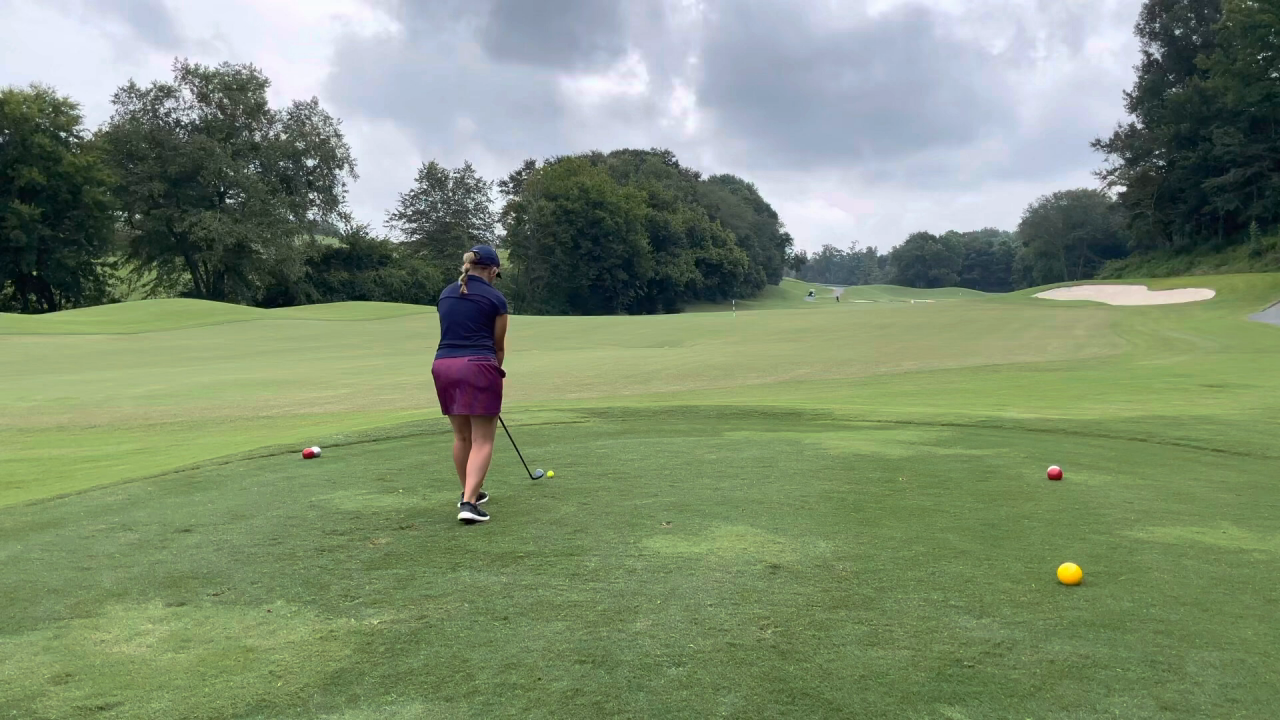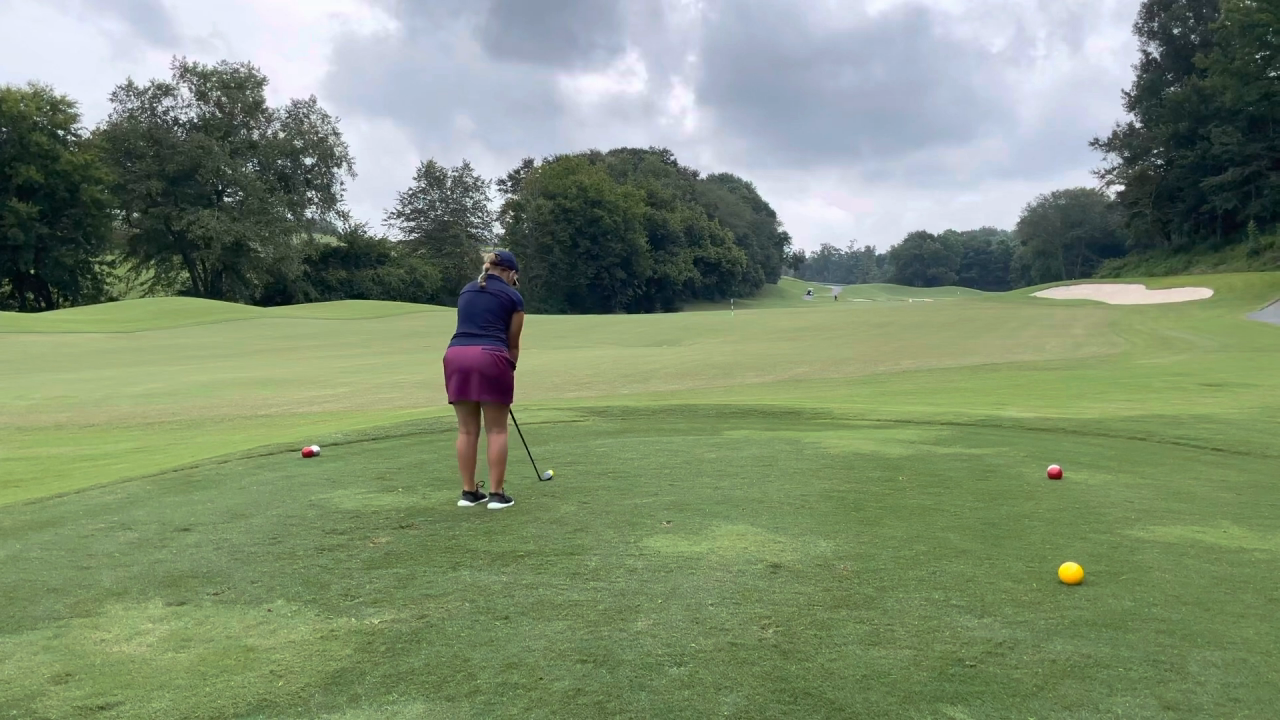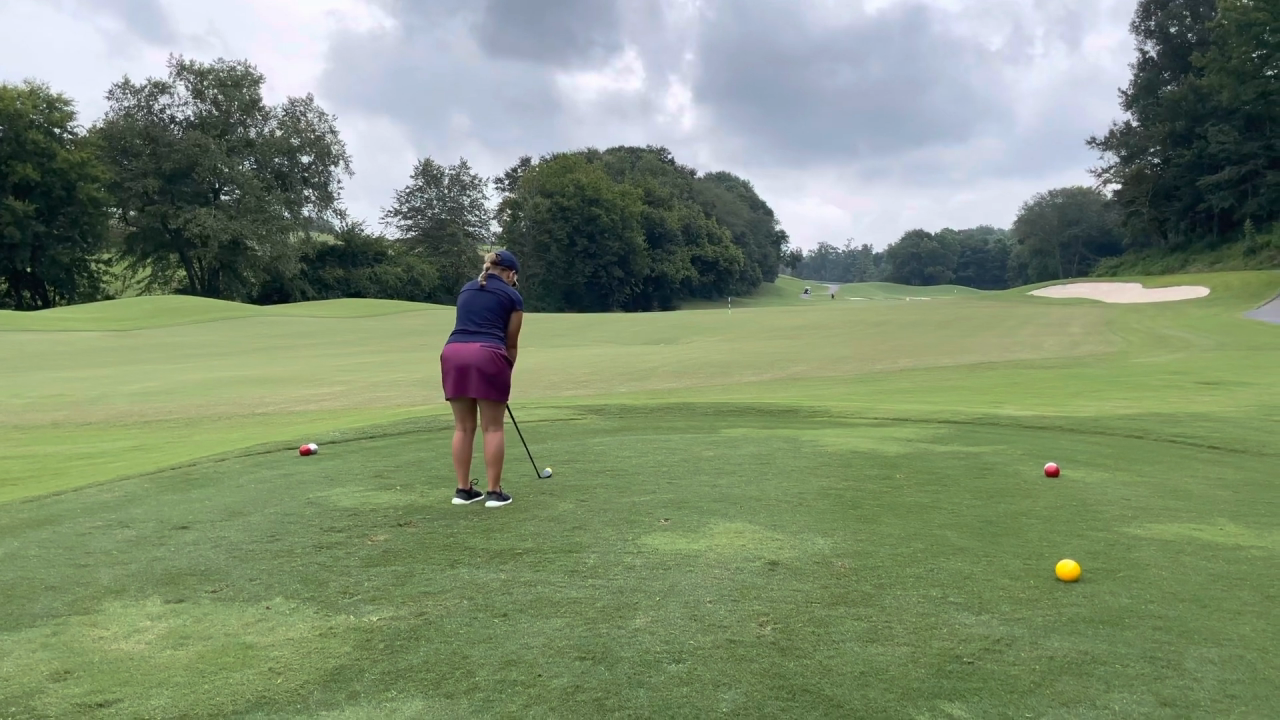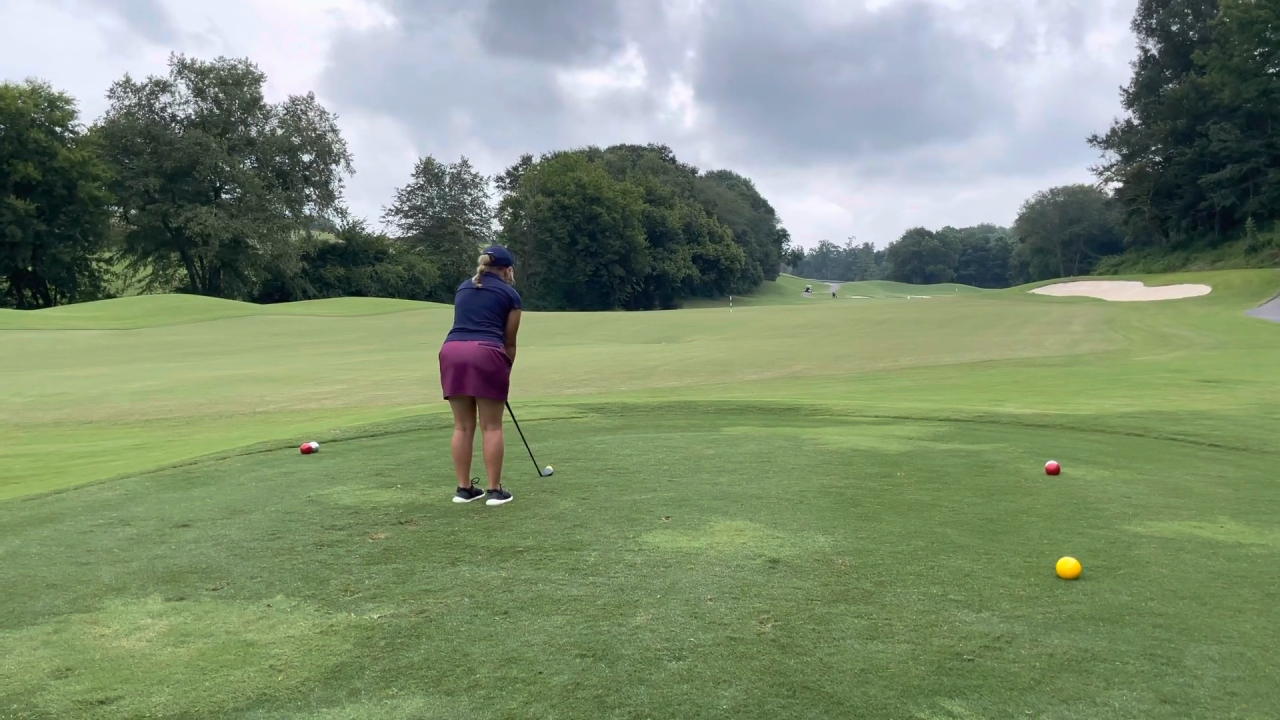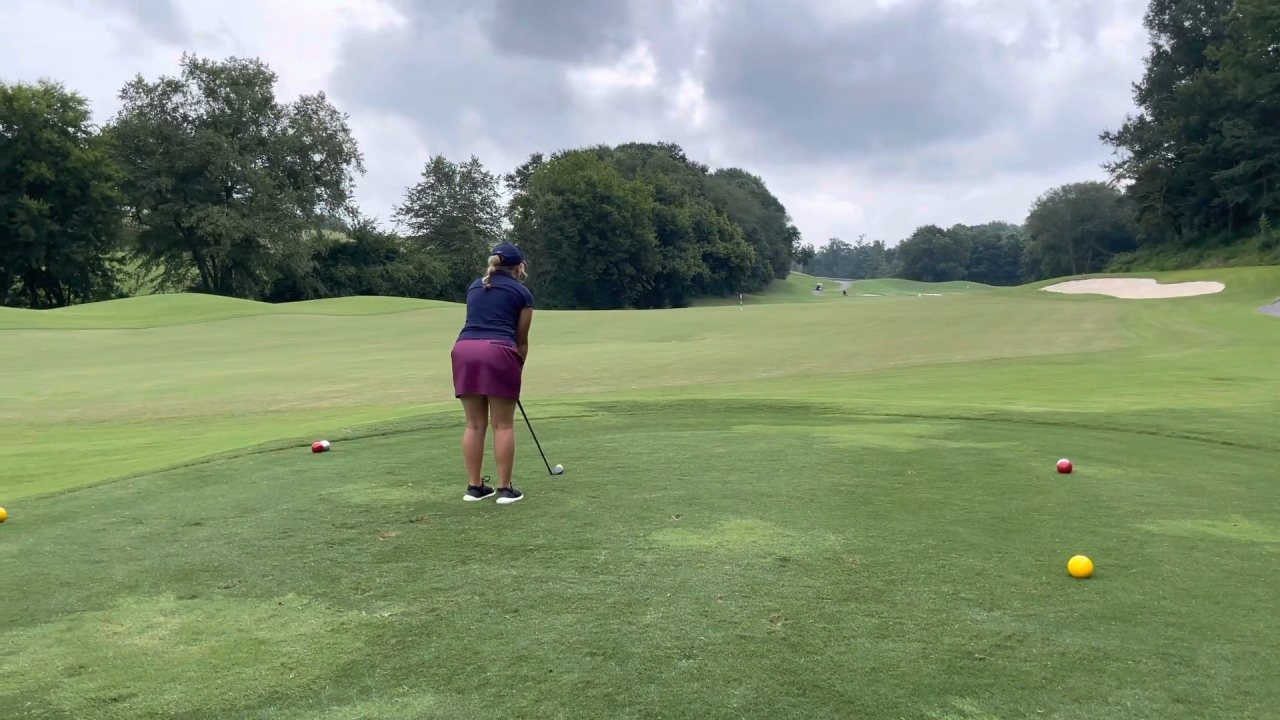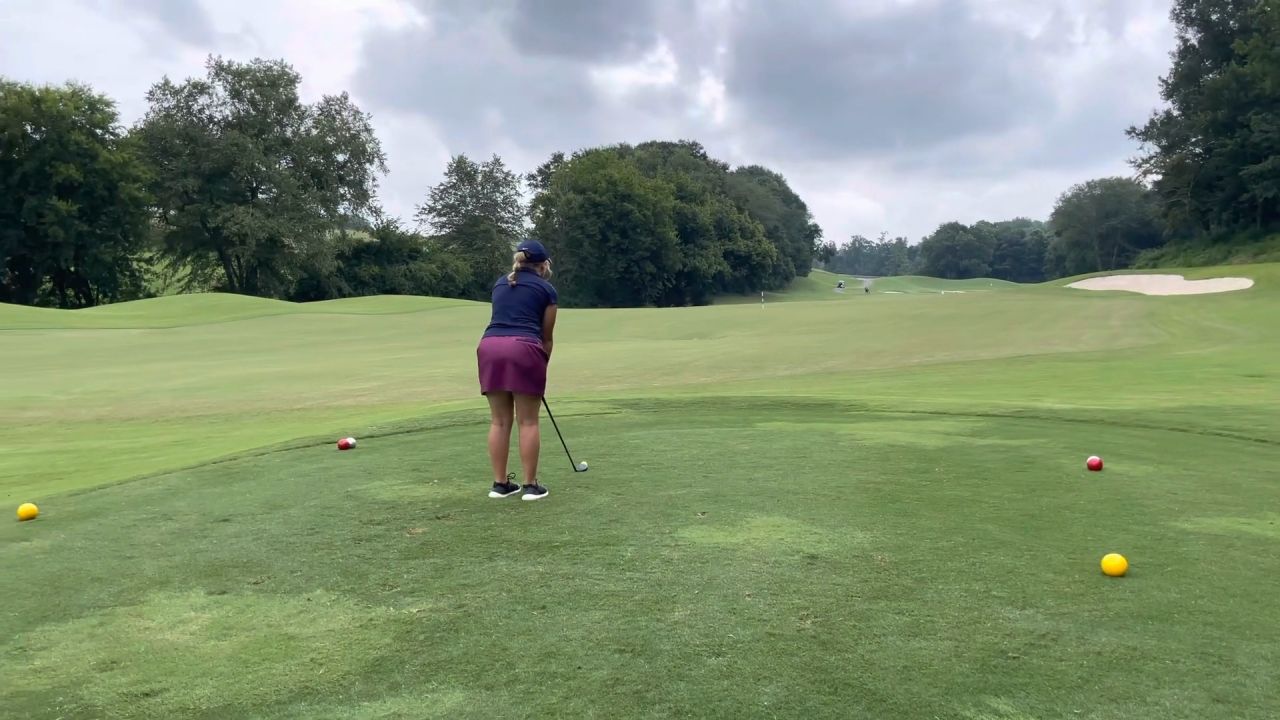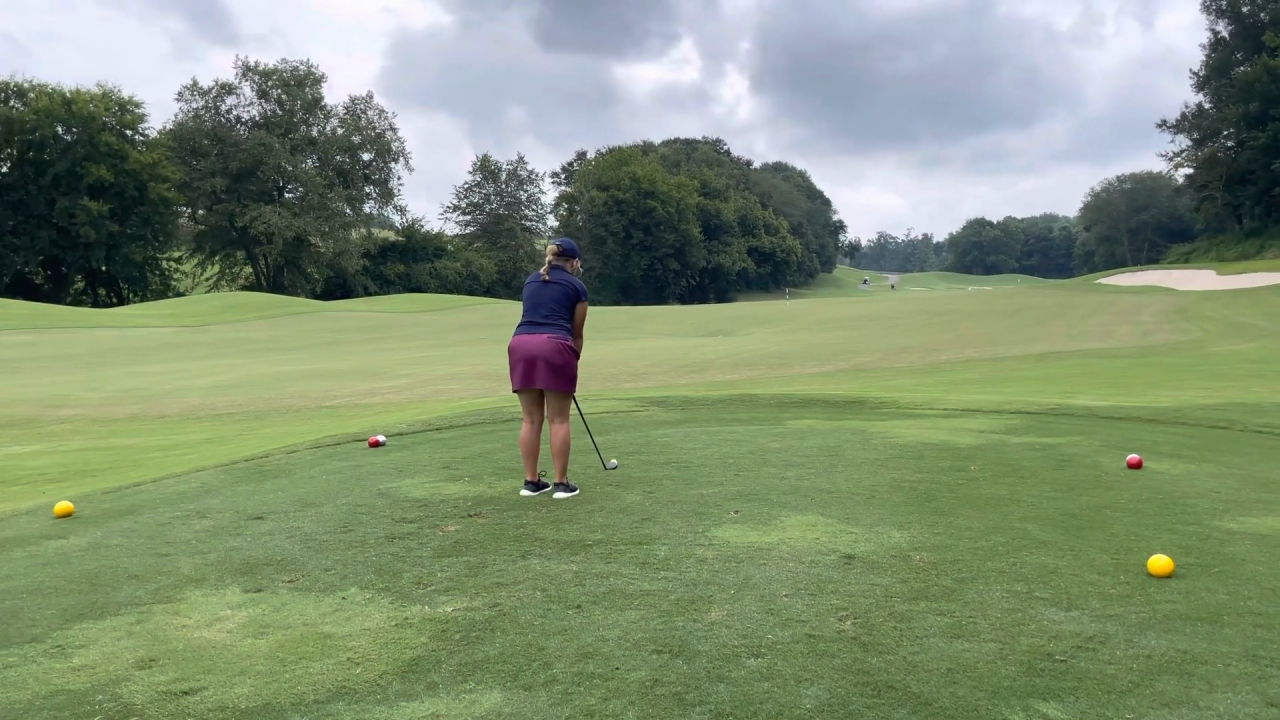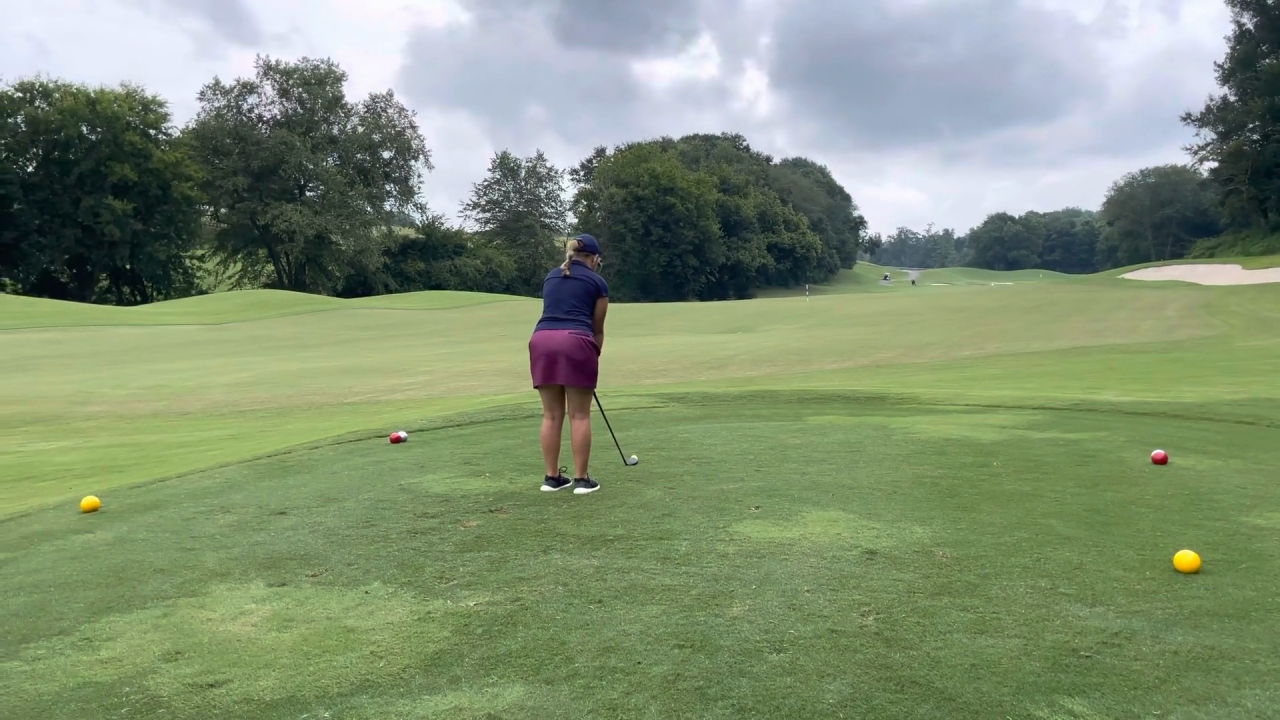
dt=0.5s
person 1, frame 1
left shoulder: (446, 294)
right shoulder: (495, 298)
right elbow: (498, 346)
right wrist: (495, 374)
left hip: (444, 365)
right hip: (477, 367)
left knee: (462, 436)
right knee: (482, 442)
left ankle: (469, 494)
right ankle: (469, 503)
person 1, frame 2
left shoulder: (466, 290)
right shoulder: (512, 297)
right elbow: (512, 344)
right wrist: (509, 370)
left hip: (456, 356)
right hip: (490, 359)
left knee: (467, 430)
right knee: (497, 430)
left ankle: (468, 491)
right ankle: (497, 494)
person 1, frame 3
left shoulder: (467, 289)
right shoulder: (512, 296)
right elbow: (511, 343)
left wrist: (502, 369)
right wrist: (507, 372)
left hip: (453, 353)
right hip: (488, 355)
left knee: (463, 427)
right knee: (493, 428)
left ankle: (463, 489)
right ankle: (494, 492)
person 1, frame 4
left shoulder: (463, 288)
right shoulder: (510, 294)
right elbow: (509, 341)
left wrist: (501, 368)
right wrist: (507, 371)
left hip: (452, 351)
right hip: (486, 354)
left knee: (463, 426)
right knee: (492, 427)
left ankle: (464, 488)
right ankle: (494, 490)
person 1, frame 5
left shoulder: (475, 286)
right shoulder: (521, 292)
right elbow: (521, 339)
left wrist: (513, 365)
right wrist: (518, 368)
left hip: (464, 350)
right hip: (498, 352)
left knee: (474, 424)
right knee: (502, 425)
left ankle: (474, 486)
right ankle: (505, 488)
person 1, frame 6
left shoulder: (500, 283)
right shoulder: (546, 289)
right elbow: (546, 336)
left wrist: (538, 361)
right wrist: (543, 364)
left hip: (490, 346)
right hip: (524, 350)
left knee: (500, 421)
right knee: (528, 422)
left ankle: (500, 483)
right ankle: (530, 485)
person 1, frame 7
left shoulder: (531, 280)
right shoulder: (577, 286)
right elbow: (577, 333)
right wrist: (574, 359)
left hip: (521, 344)
right hip: (555, 346)
left knee: (531, 419)
right knee: (559, 420)
left ankle: (531, 481)
right ankle: (561, 483)
person 1, frame 8
left shoulder: (551, 276)
right shoulder: (597, 282)
right elbow: (597, 328)
right wrist: (595, 355)
left hip: (542, 340)
right hip: (576, 343)
left knee: (551, 414)
right knee: (579, 415)
left ankle: (552, 476)
right ankle: (581, 479)
